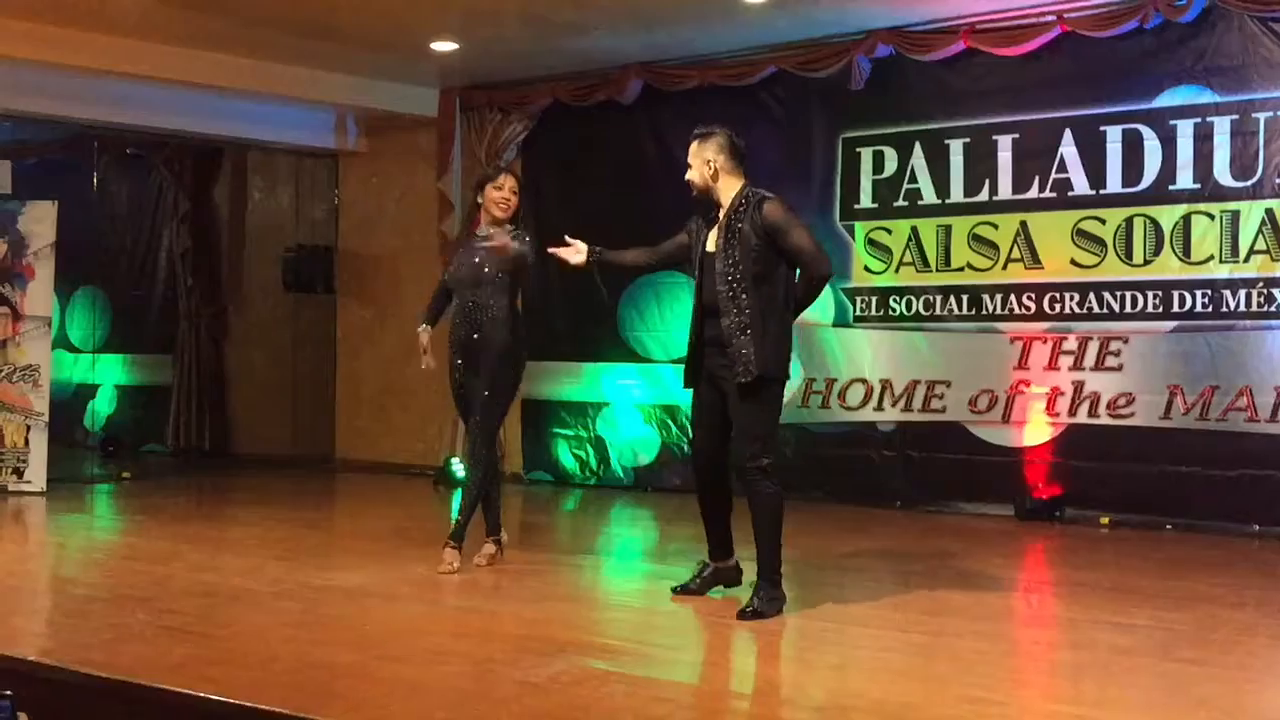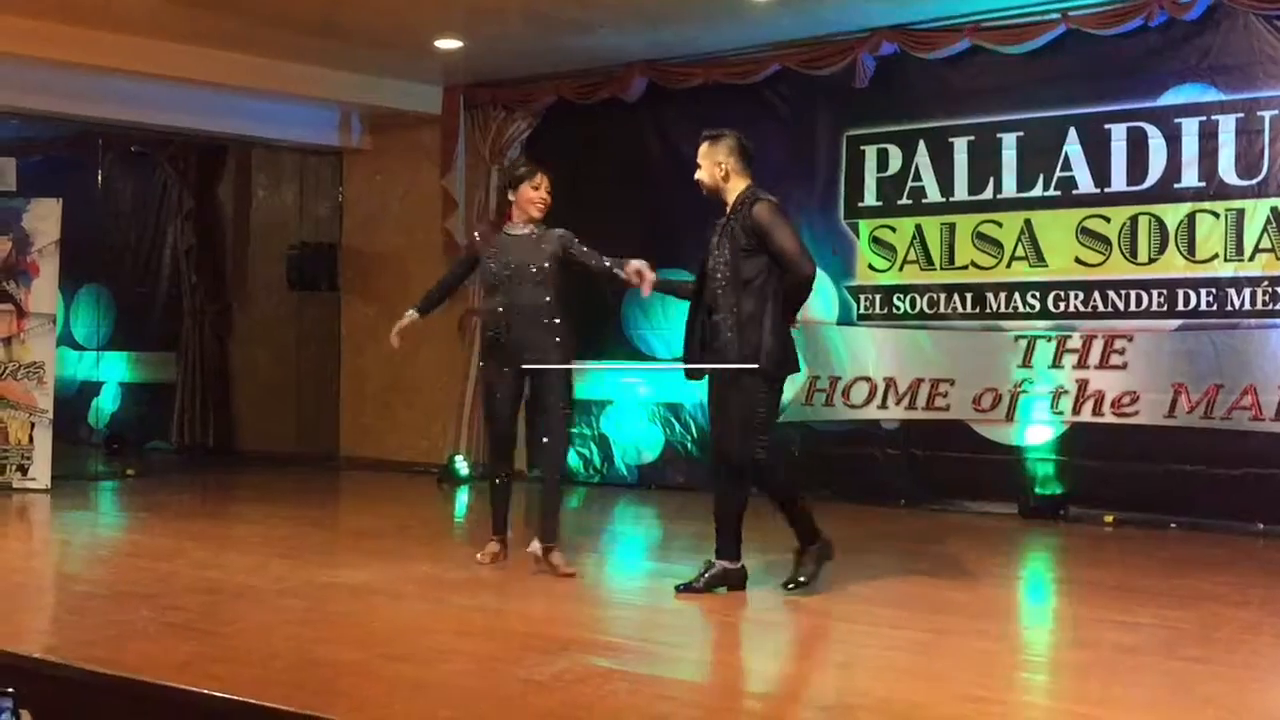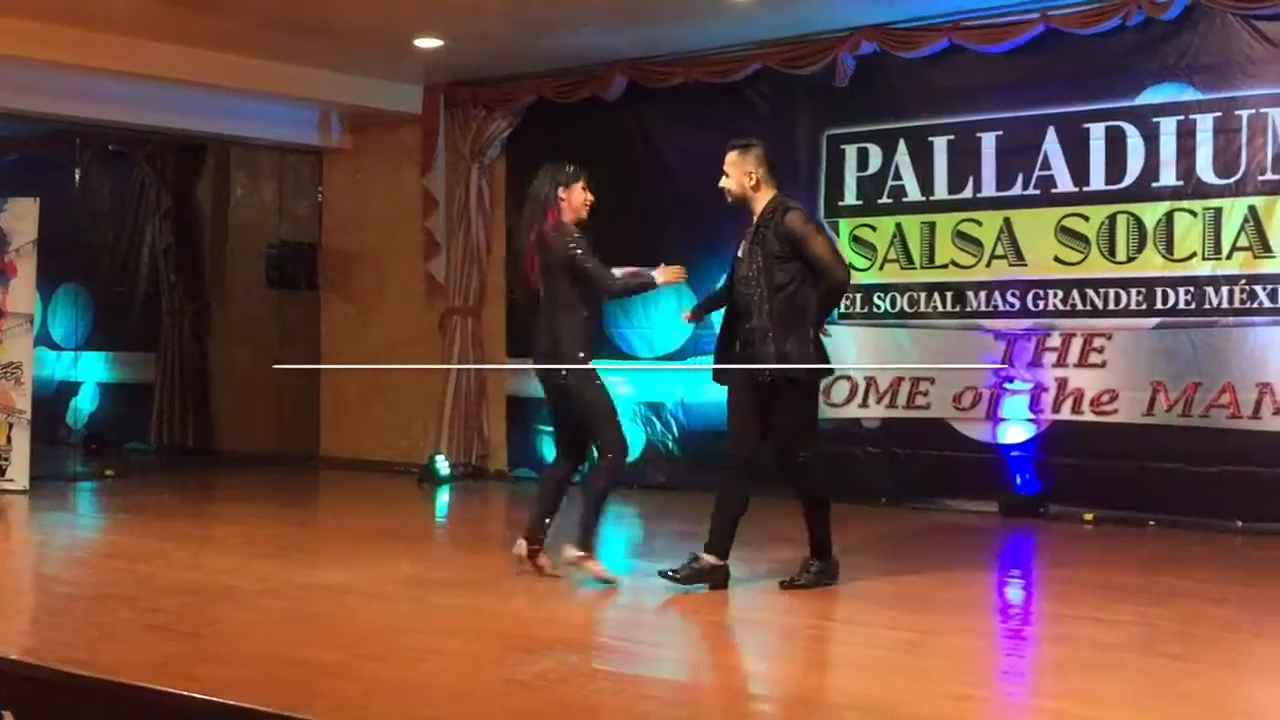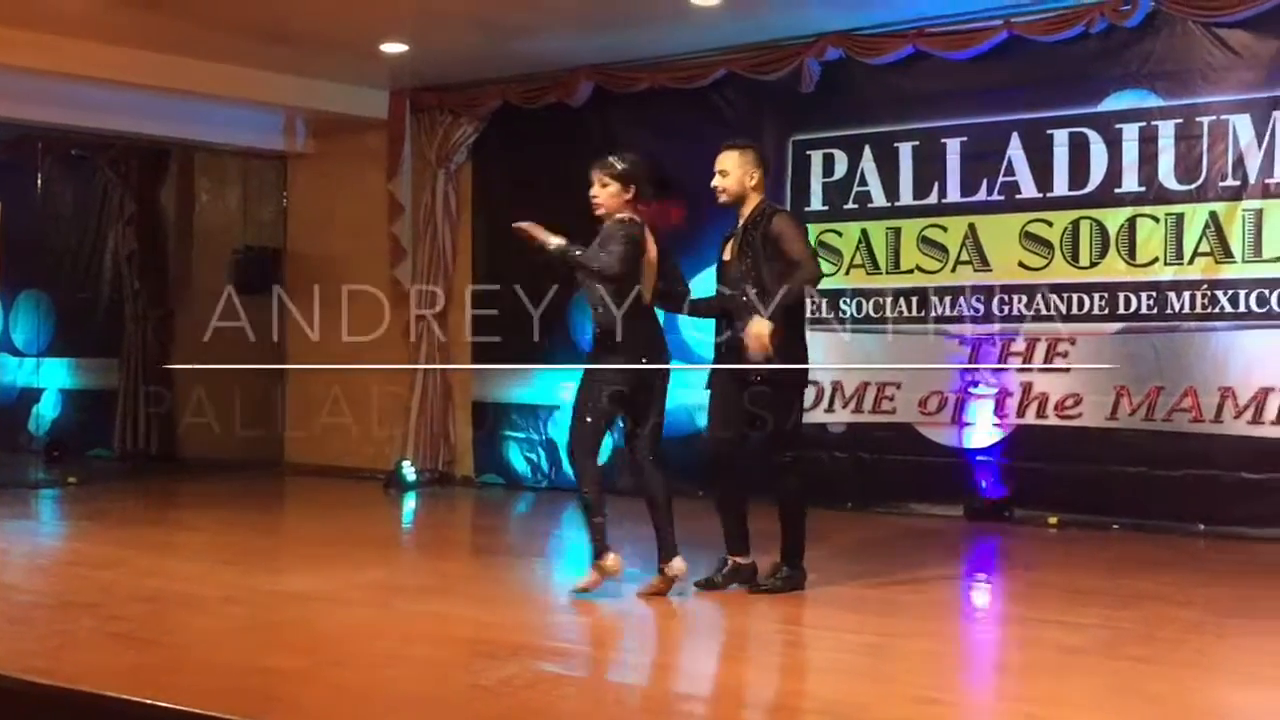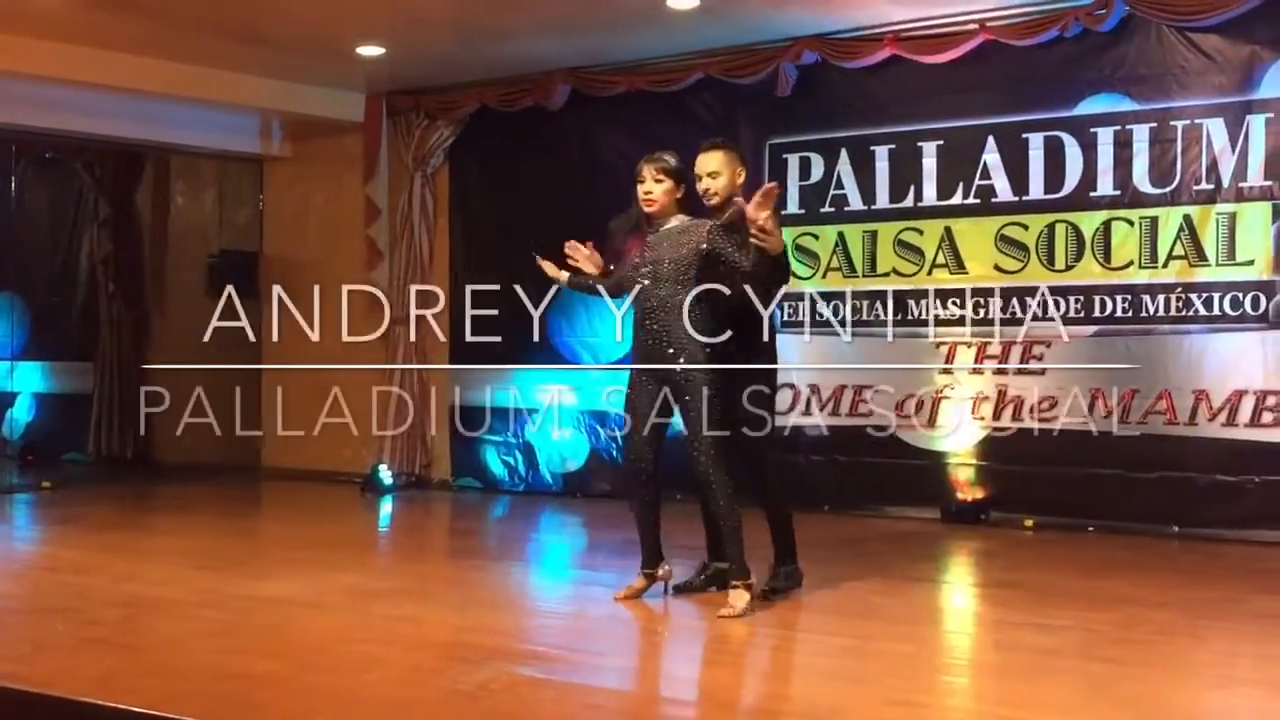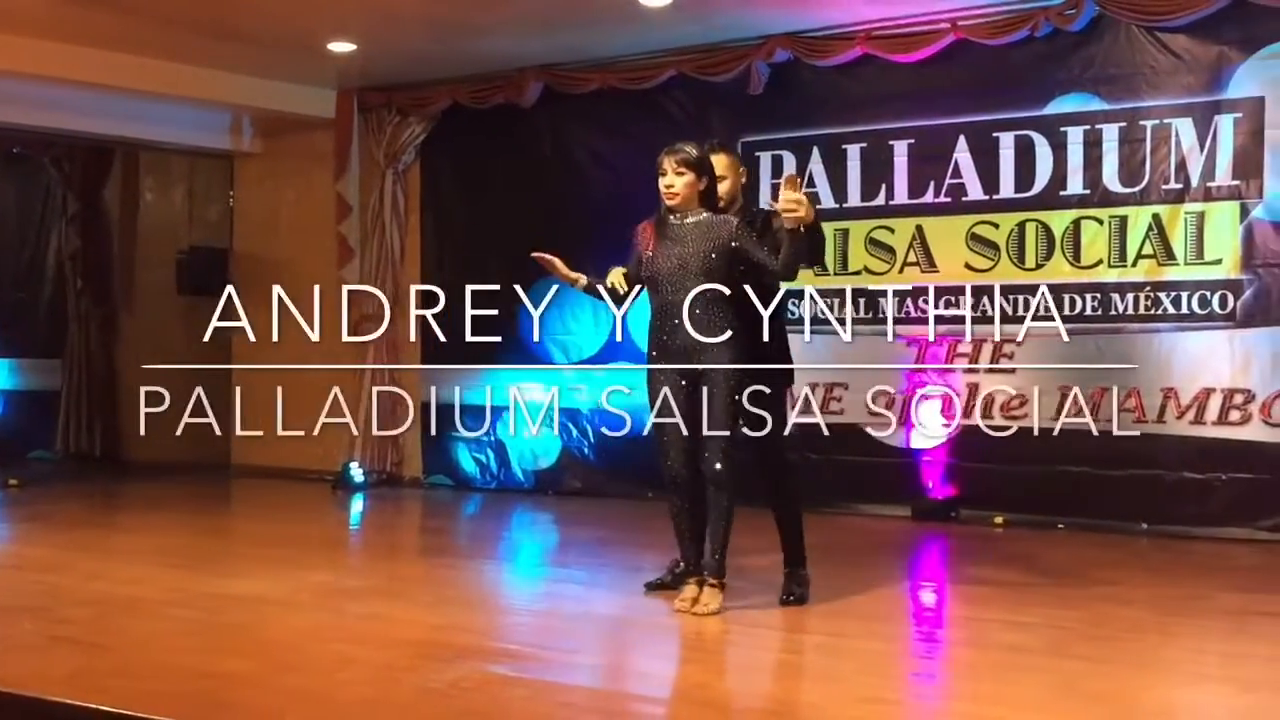
dt=0.4s
person 1, frame 1
left shoulder: (765, 211)
right shoulder: (702, 227)
left elbow: (818, 268)
right elbow: (653, 256)
left wrist: (782, 316)
right wrist: (594, 255)
left hip: (755, 362)
right hip: (711, 360)
left knee: (754, 467)
right knee: (706, 464)
left ankle: (769, 584)
right ankle: (721, 562)
person 1, frame 2
left shoulder: (759, 212)
right shoulder: (728, 221)
left elbow: (802, 269)
left wrist: (781, 316)
right wrist: (657, 283)
left hip: (757, 357)
right hip: (726, 356)
left knee: (748, 455)
right knee: (725, 458)
left ankle: (812, 543)
right ankle: (727, 562)
person 1, frame 3
left shoulder: (790, 220)
right shoulder: (752, 229)
left elbow: (837, 275)
left wrist: (808, 323)
right wrist: (699, 307)
left hip: (790, 361)
right hip: (751, 362)
left knee: (793, 460)
right knee: (740, 460)
left ankle: (822, 559)
right ankle: (714, 559)
person 1, frame 4
left shoulder: (776, 223)
right shoulder: (734, 235)
left elbow: (807, 271)
left wrist: (770, 319)
left hip: (774, 364)
right hip: (733, 363)
left knee: (776, 461)
right knee: (724, 455)
left ankle: (791, 564)
right ankle: (739, 559)
person 1, frame 5
left shoulder: (754, 228)
left elbow: (773, 281)
left wrist: (777, 250)
right wrist: (604, 271)
left hip: (747, 363)
left knee: (752, 462)
left ankle: (787, 564)
right ankle: (718, 562)
person 1, frame 6
left shoulder: (766, 225)
left elbow: (807, 257)
left wrist: (807, 224)
right wrist: (623, 274)
left hip: (760, 363)
left knee: (770, 462)
left ankle: (795, 568)
person 2, frame 1
left shoulder: (517, 238)
right shoulder: (464, 240)
left elbow: (528, 262)
right elbow: (445, 288)
left wrist: (508, 249)
right wrist: (427, 325)
left hip: (501, 350)
right hip: (464, 350)
left knee: (480, 443)
right knee: (481, 443)
left ankle: (455, 540)
right ankle: (493, 534)
person 2, frame 2
left shoulder: (557, 239)
right shoulder: (484, 241)
left elbow: (595, 261)
right elbow: (450, 281)
left wrist: (628, 266)
right wrist: (414, 313)
left hip: (548, 350)
right hip: (500, 352)
left knee: (553, 444)
right knee: (500, 445)
left ankle: (548, 545)
right ankle: (498, 536)
person 2, frame 3
left shoulder: (552, 237)
right shoulder: (559, 236)
right elbow: (603, 286)
left wrist: (636, 274)
right wrist: (655, 276)
left hip: (562, 355)
right hip: (565, 355)
left knee: (571, 451)
right knee: (613, 449)
left ankle: (531, 541)
right ankle: (581, 547)
person 2, frame 4
left shoulder: (621, 229)
right shoulder: (640, 230)
left elbow: (612, 269)
right elbow: (673, 289)
left wrist: (557, 245)
left hip: (616, 352)
right hip: (650, 354)
left knee: (582, 450)
right knee: (643, 457)
left ankle: (603, 554)
right ankle: (669, 560)
person 2, frame 5
left shoulder: (703, 231)
right shoulder: (639, 240)
left elbow: (749, 268)
right elbow: (616, 287)
right wrist: (565, 277)
left hip: (691, 358)
right hip: (647, 363)
left knee: (707, 464)
right knee: (640, 465)
left ankle: (739, 578)
right ankle: (652, 567)
person 2, frame 6
left shoulder: (727, 229)
right shoulder: (648, 234)
left elbow: (780, 272)
right elbow: (624, 292)
right wrist: (575, 278)
left hip: (716, 355)
right hip: (666, 358)
left knee: (716, 463)
right knee: (676, 468)
left ankle: (715, 577)
right ankle: (691, 574)
